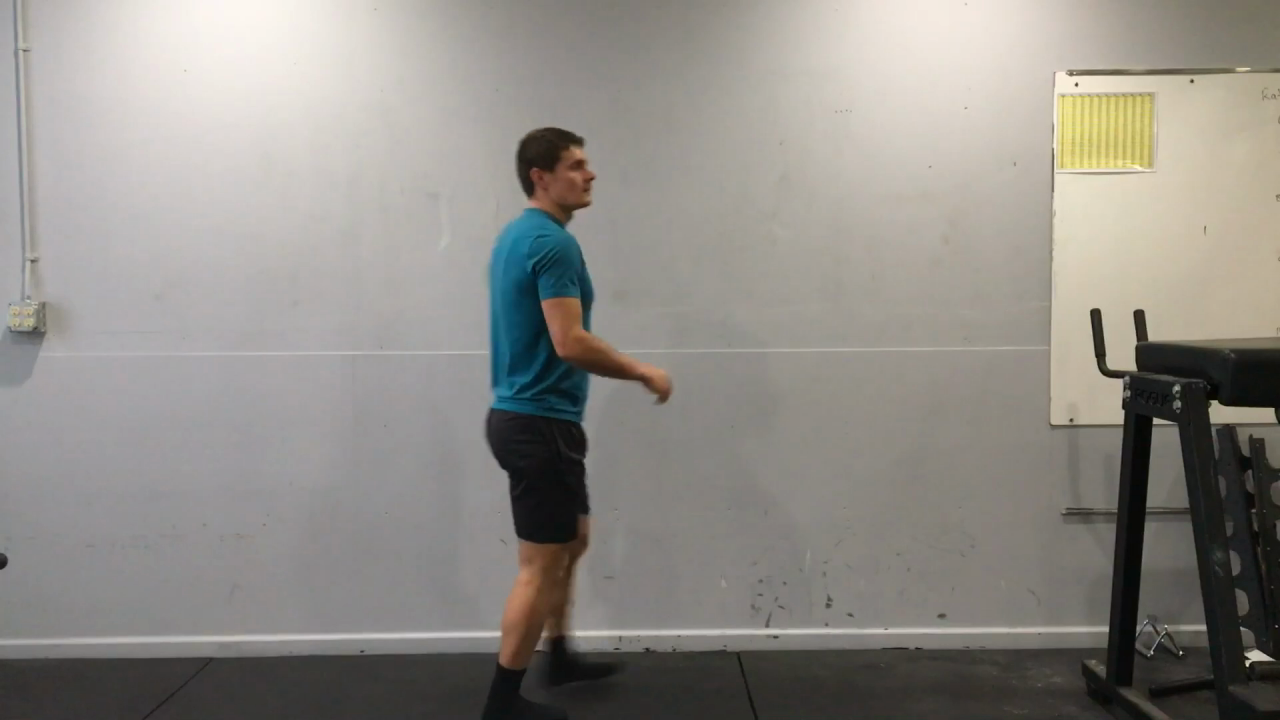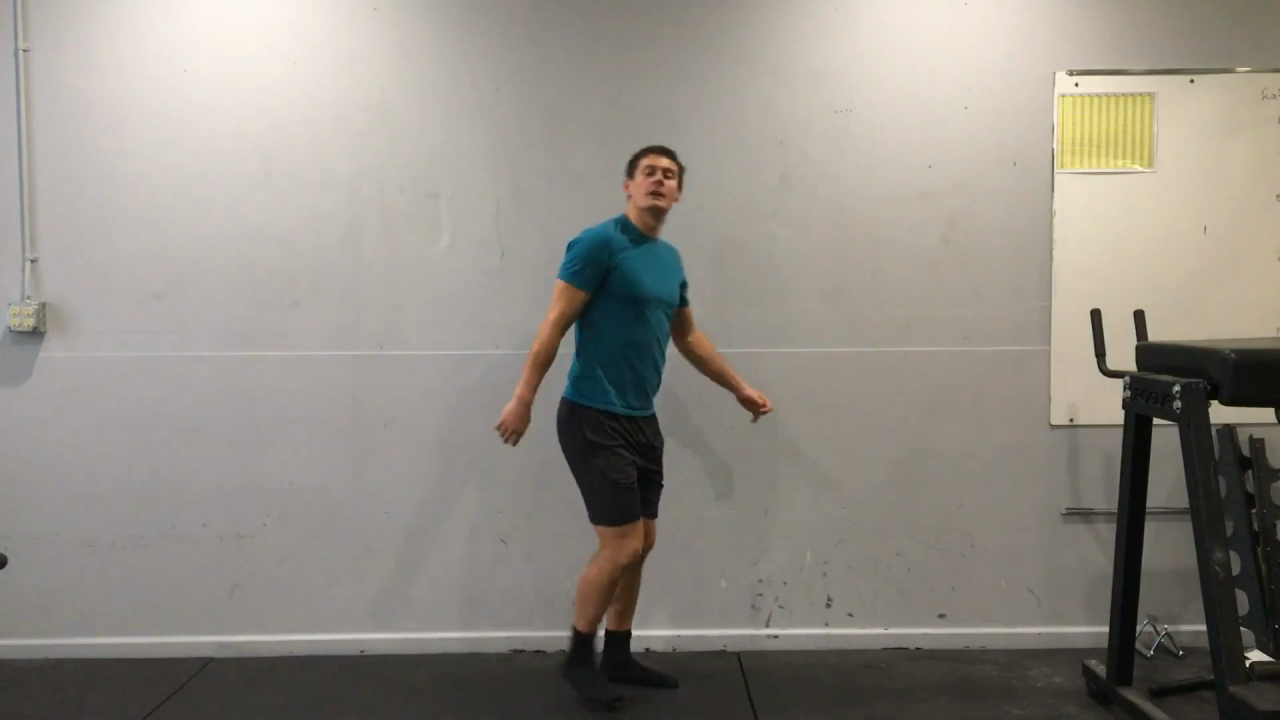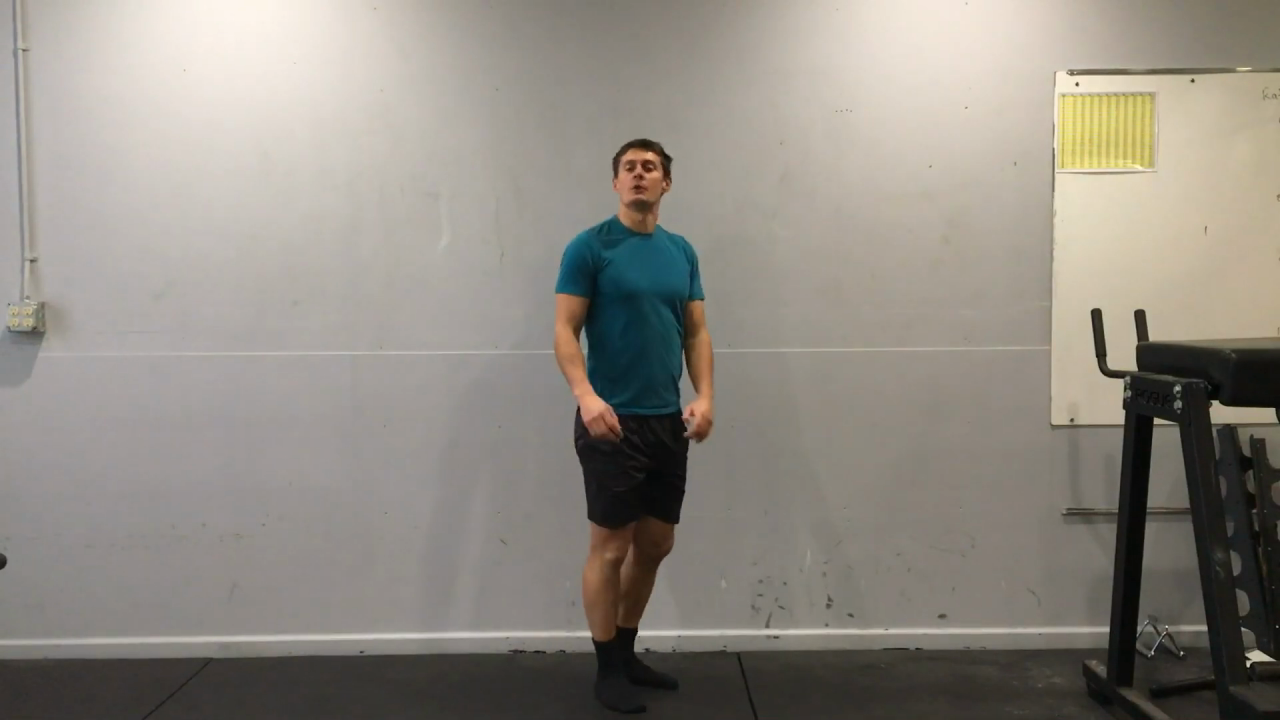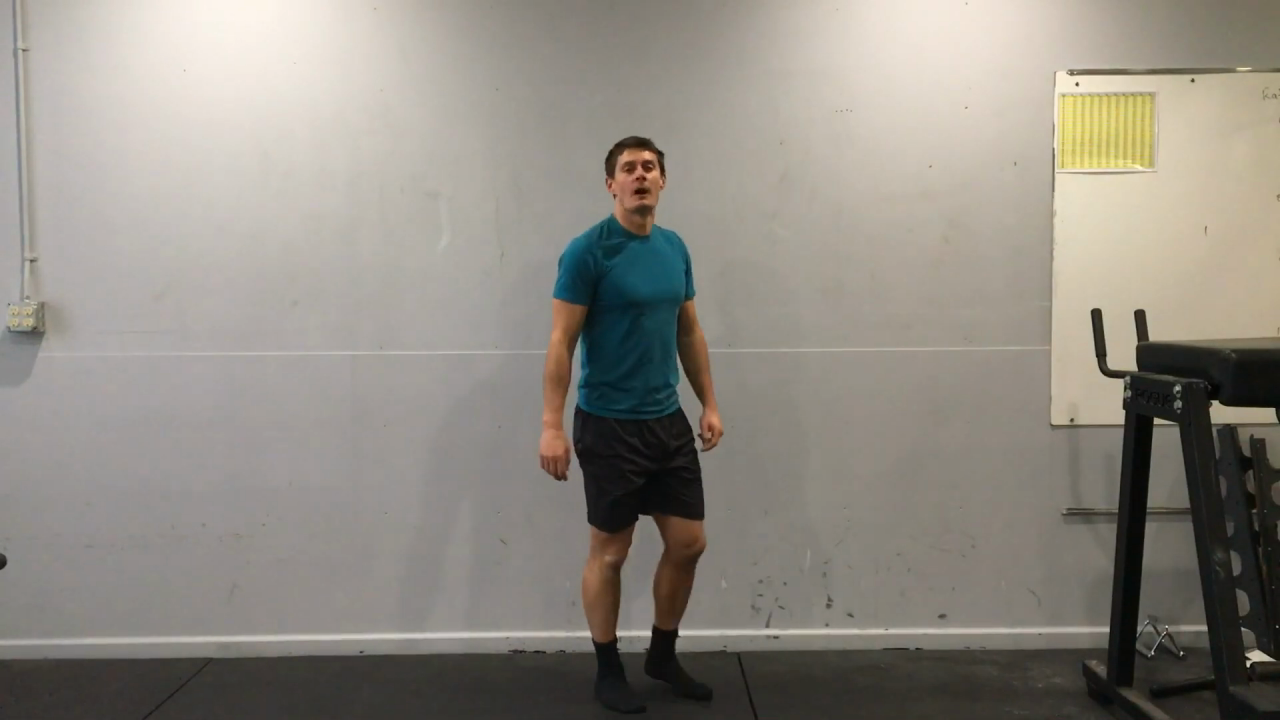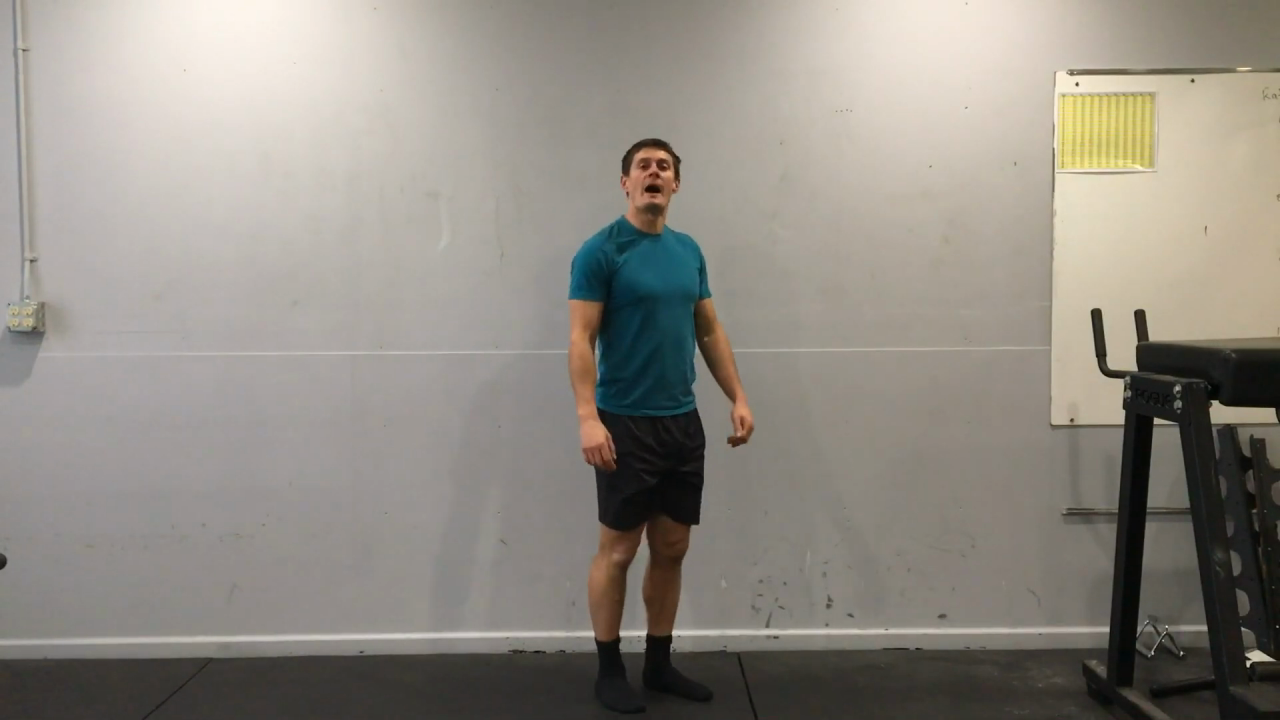
dt=0.5s
person 1, frame 1
left shoulder: (512, 237)
right shoulder: (554, 243)
right elbow: (570, 343)
right wrist: (644, 373)
left hip: (512, 418)
right hip: (541, 426)
left knee: (568, 540)
right knee: (543, 563)
left ankle: (561, 658)
person 1, frame 2
left shoulder: (670, 259)
right shoulder: (599, 243)
left elbow: (688, 335)
right elbow: (554, 324)
left wrist: (740, 387)
right wrist: (522, 399)
left hip: (641, 421)
right hip: (593, 420)
left knee: (640, 544)
right knee: (620, 548)
left ankle: (618, 656)
right ankle: (579, 656)
person 1, frame 3
left shoulder: (682, 252)
right shoulder: (589, 248)
left elbow: (696, 333)
right elbow: (565, 331)
left wrist: (704, 396)
right wrist: (586, 396)
left hip: (668, 423)
right hip: (613, 423)
left knee: (654, 546)
right knee: (610, 548)
left ankle: (625, 652)
right ankle: (607, 669)
person 1, frame 4
left shoulder: (675, 248)
right shoulder: (588, 252)
left elbow: (689, 333)
right elbow: (562, 343)
left wrist: (710, 404)
right wrist: (552, 425)
left hip: (669, 422)
right hip: (610, 426)
left knee: (688, 544)
right knee: (610, 551)
left ankle: (663, 655)
right ankle: (609, 671)
person 1, frame 5
left shoulder: (688, 250)
right shoulder: (601, 251)
left elbow: (709, 331)
right elbow: (581, 339)
left wrist: (738, 397)
right wrist: (588, 417)
left hip: (683, 423)
right hip: (626, 425)
left knee: (671, 549)
right knee: (618, 549)
left ankle: (659, 664)
right ankle: (609, 671)
